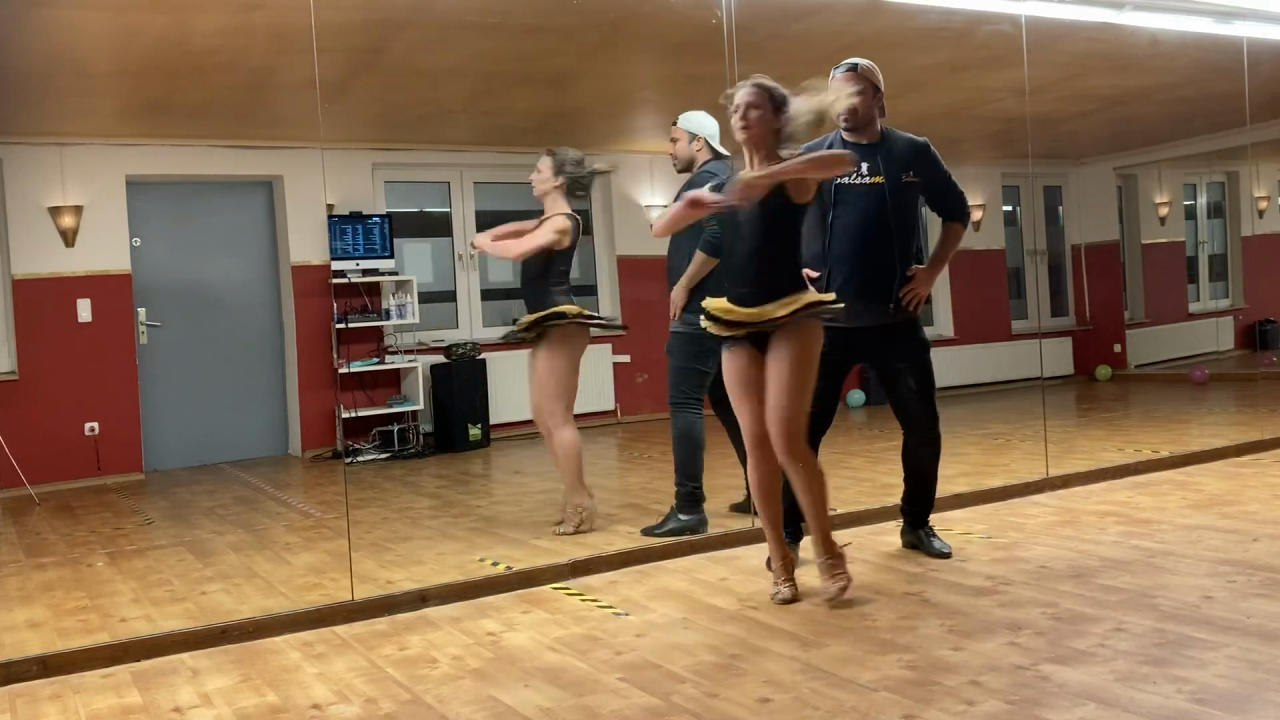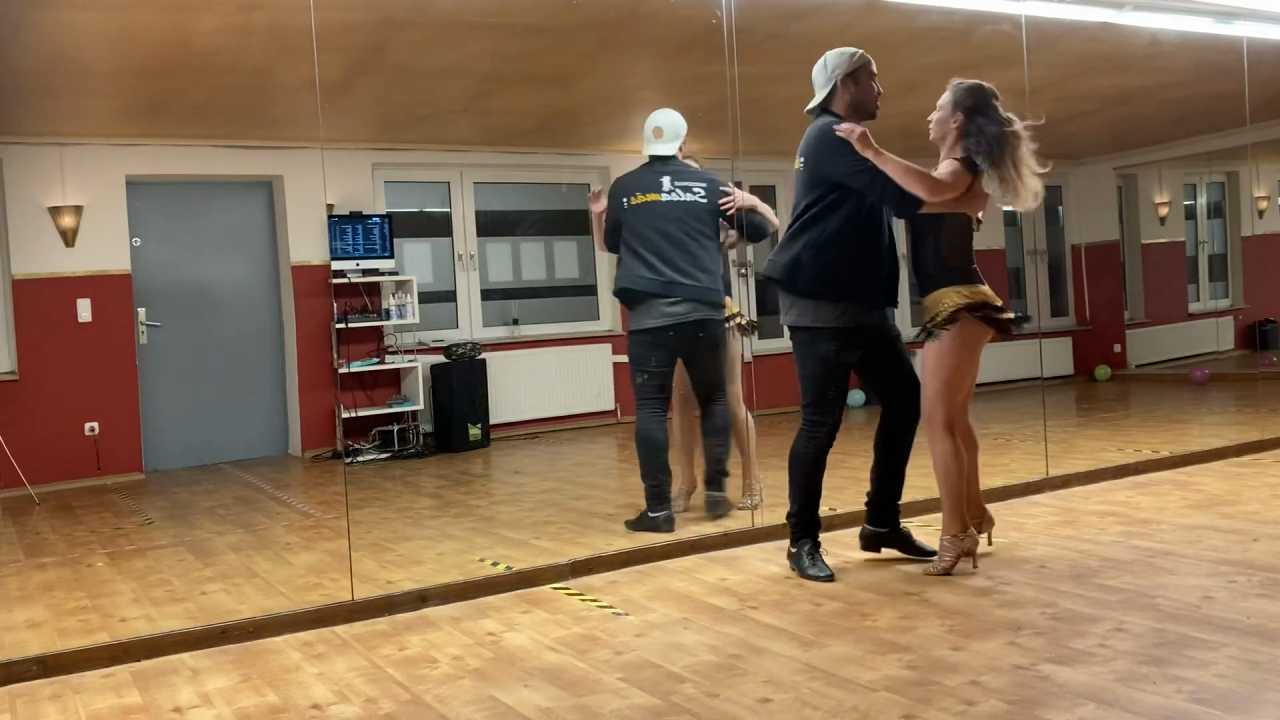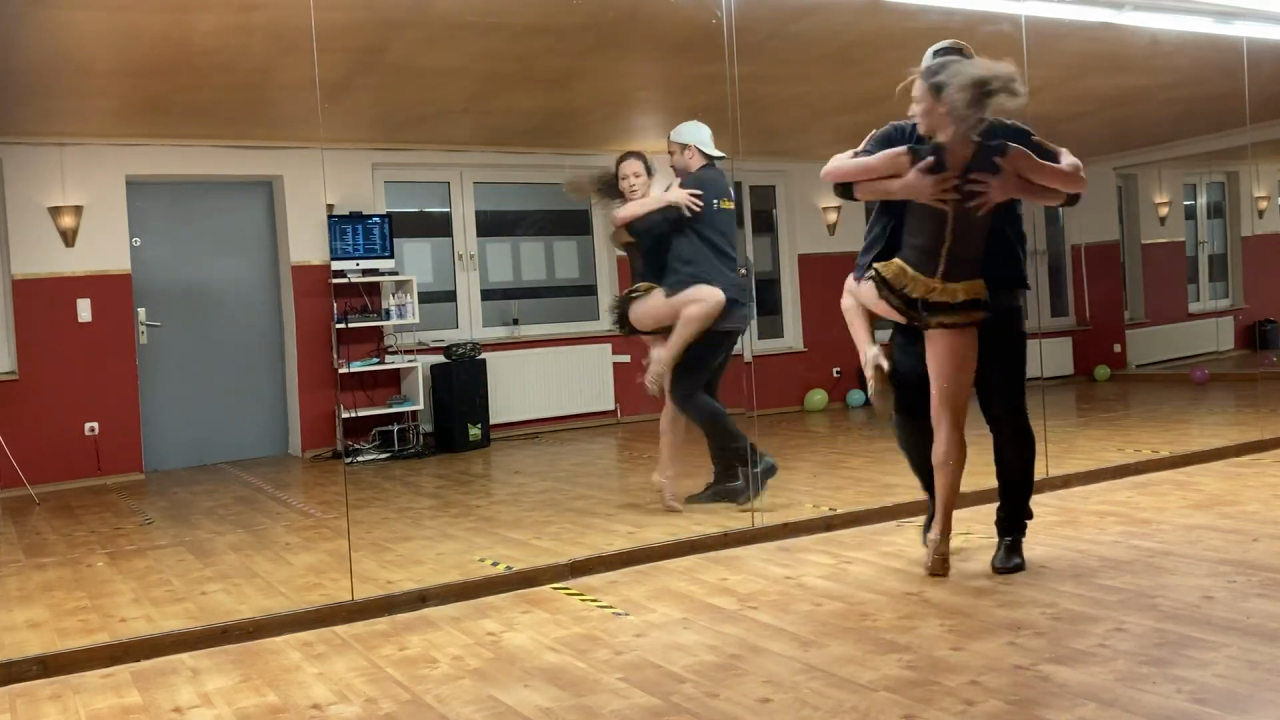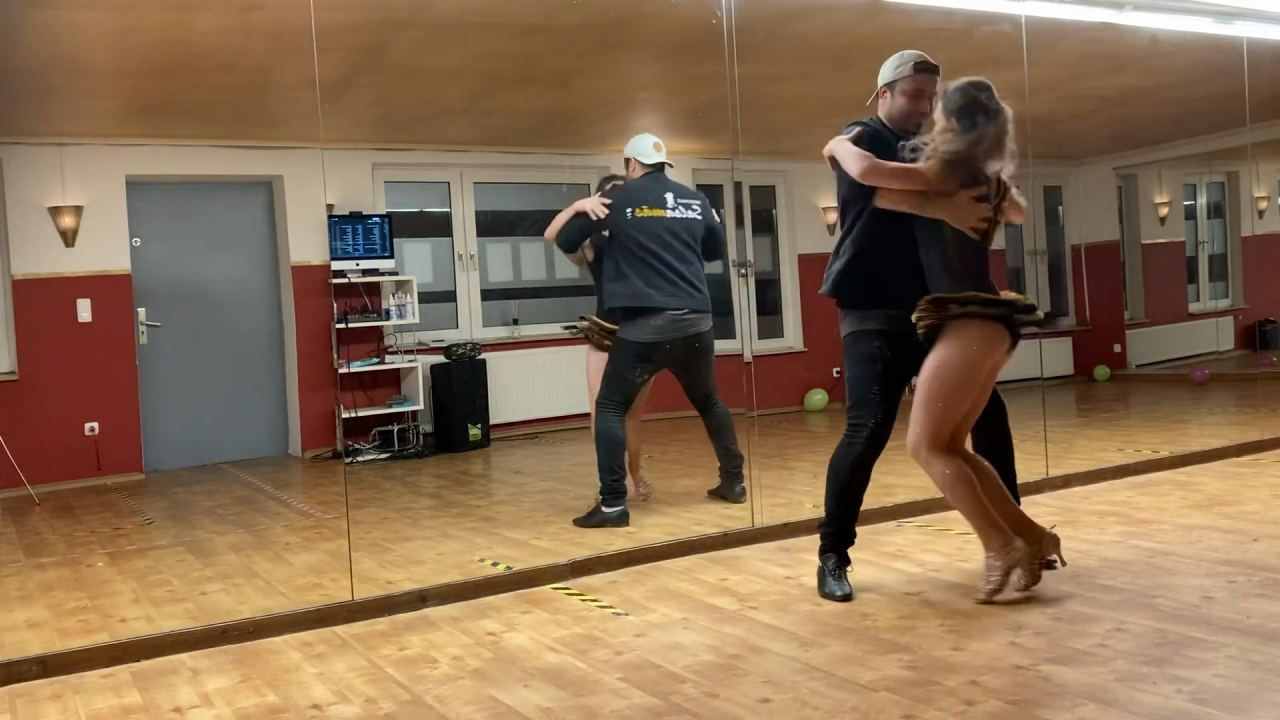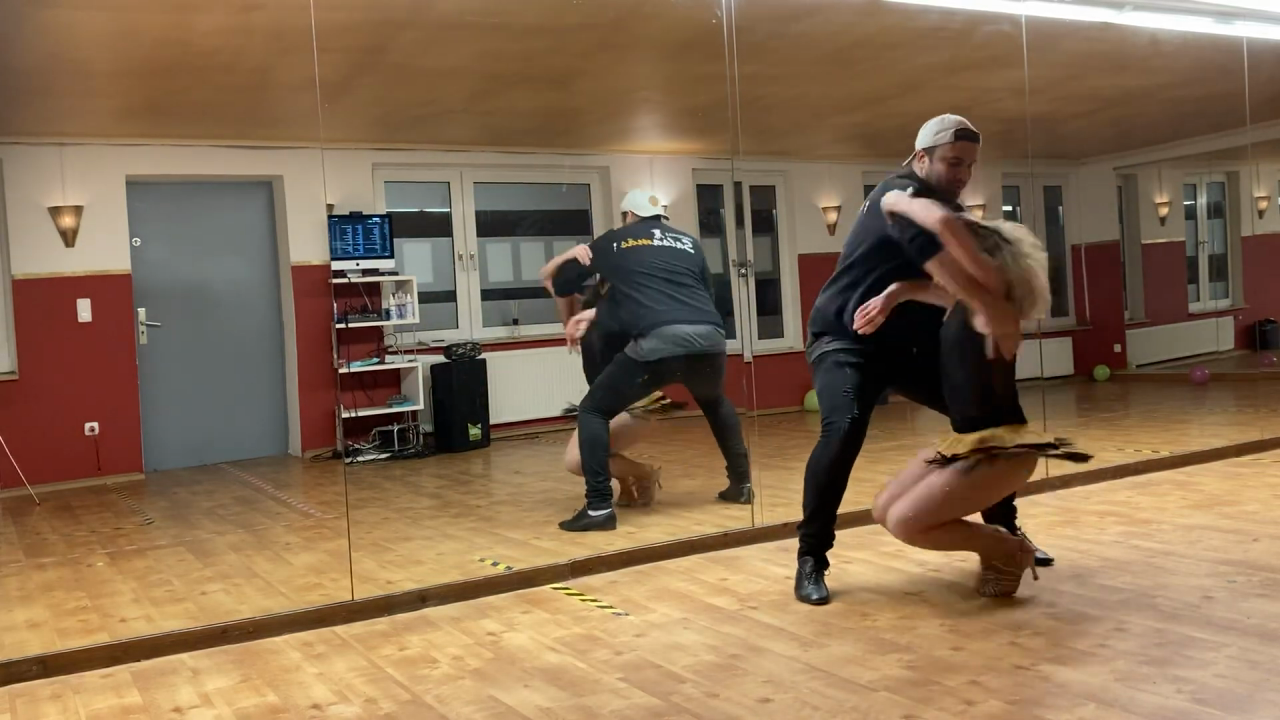
dt=1s
person 1, frame 1
left shoulder: (914, 153)
right shoulder: (810, 157)
left elbow: (956, 212)
left wrist: (933, 271)
left hip: (896, 315)
right hip: (828, 317)
left knee: (922, 423)
right knee: (807, 424)
left ankle: (916, 524)
right ankle: (790, 531)
person 1, frame 2
left shoulder: (842, 140)
right shoulder: (831, 138)
left elbow: (883, 199)
right elbow: (900, 196)
right wrist: (964, 199)
left hip: (861, 304)
right hip: (823, 304)
left knee: (903, 402)
right knee: (822, 419)
left ankle: (883, 523)
right ankle: (803, 539)
person 1, frame 3
left shoulder: (1003, 136)
right shoulder: (900, 137)
left elbow: (1068, 180)
right elbow: (846, 180)
left wrist: (1013, 187)
right wrist: (904, 188)
left hip: (994, 302)
left knee: (1008, 416)
right knee: (910, 408)
left ankle: (1011, 532)
right ankle: (938, 502)
person 1, frame 4
right shoulder: (861, 140)
left elbow: (985, 198)
right elbow: (862, 171)
left wrist: (989, 207)
right wrist: (948, 209)
right hip: (875, 317)
left knee: (989, 417)
right knee: (868, 429)
right ankle: (831, 556)
person 1, frame 5
left shoulder: (944, 209)
right shoulder: (901, 193)
right elbow: (932, 252)
left wrist: (1004, 316)
right wrist: (997, 315)
left hip: (911, 340)
right hip: (845, 339)
right knee: (844, 432)
left ankle: (1002, 531)
right ankle: (810, 560)
person 2, frame 1
left shoulder: (798, 173)
right shoulder: (722, 186)
left elbow: (840, 160)
right elbow: (663, 225)
left wrist: (768, 168)
right wrist: (687, 203)
left hip: (794, 316)
right hip: (740, 323)
left knee: (787, 440)
right knee: (757, 444)
left ankle: (829, 554)
right ankle: (780, 558)
person 2, frame 2
left shoulder: (956, 169)
right shoulder: (966, 172)
left elbow: (930, 188)
left wrist: (868, 146)
left hip: (959, 306)
right hip: (951, 307)
left knee: (940, 419)
right knee: (951, 420)
left ankle: (955, 530)
right ankle: (974, 514)
person 2, frame 3
left shoulder: (913, 158)
right shoulder: (1000, 155)
left elbow: (831, 173)
right elbow: (1073, 182)
left wrist: (852, 158)
right wrist: (1066, 159)
left hip: (904, 287)
right hip: (958, 300)
left knee: (855, 288)
right knee: (949, 418)
left ankle: (869, 351)
right ankle: (939, 536)
person 2, frame 4
left shoulder: (947, 174)
right shoulder: (990, 181)
left elbow: (868, 172)
right elbow: (1017, 211)
left hip: (970, 323)
right hip: (956, 326)
left knee: (925, 443)
right knee: (943, 445)
left ankle: (1003, 545)
right ankle: (1026, 535)
person 2, frame 5
left shoulder: (995, 284)
left elbow: (942, 221)
right elbow: (921, 287)
left wrist: (900, 201)
right wrist: (891, 293)
left hip: (1001, 449)
right hip: (963, 443)
left knee: (904, 523)
right knee: (884, 510)
left ankle: (1008, 548)
right ankle: (1002, 551)
person 3, frame 1
left shoulder: (708, 179)
right shoulder: (724, 178)
left elbow: (717, 236)
left wrist: (682, 285)
left hip: (702, 313)
left knee: (685, 405)
right knee: (727, 402)
left ankle: (689, 509)
person 3, frame 2
left shoulder: (622, 188)
right shoulder: (705, 183)
left elbow: (612, 243)
right elbow: (760, 230)
left wrist: (598, 217)
right wrist: (743, 220)
left hip: (646, 312)
right hip: (701, 309)
left knee: (649, 407)
right knee: (712, 398)
left ankle: (658, 508)
right ankle: (716, 488)
person 3, frame 3
left shoulder: (696, 186)
right shoulder: (718, 187)
left elbow: (642, 225)
left wrist: (626, 227)
right hip: (724, 305)
left knee: (686, 391)
right knee: (698, 389)
left ankle: (750, 460)
right ankle: (727, 478)
person 3, frame 4
left shoulder: (617, 199)
right shoulder: (696, 200)
left elbow: (566, 241)
right elbow: (715, 251)
left wrist: (585, 213)
left hip: (646, 324)
right hip: (695, 320)
left knee: (610, 408)
right knee: (708, 401)
left ankle: (612, 504)
right ankle: (733, 481)
person 3, frame 5
left shoulder: (612, 241)
right shoulder: (688, 243)
left elbow: (564, 281)
left hip: (658, 342)
right hip: (709, 339)
left knee: (593, 411)
right knee: (716, 404)
left ankle: (599, 508)
right ankle: (740, 484)
person 4, frame 1
left shoulder: (562, 220)
right shoulder: (546, 218)
left elbow: (518, 251)
right elbow: (511, 233)
left wrist: (484, 241)
right wrist: (490, 236)
left hip: (555, 323)
right hip: (559, 323)
left knee: (553, 417)
right knee: (548, 417)
left ankle: (582, 503)
right ankle: (579, 503)
person 4, frame 2
left shoulder: (723, 220)
left elbow: (773, 224)
left wrist: (750, 199)
left hip: (720, 318)
left knee: (733, 404)
right knee: (683, 406)
left ankle: (752, 483)
right ankle: (686, 484)
person 4, frame 3
left shoulder: (658, 213)
right shoulder: (628, 212)
right elbow: (622, 216)
right wrist: (668, 198)
left hip: (664, 310)
right hip: (645, 304)
right knee: (712, 297)
left ankle: (665, 476)
right ankle: (664, 360)
person 4, frame 4
right shoulder: (592, 242)
right elbow: (552, 234)
right wrist: (577, 207)
right hip: (604, 335)
left knee: (627, 415)
left ankle: (636, 472)
right ankle: (626, 468)
person 4, frame 5
right shoulder: (580, 310)
right elbow: (550, 279)
right wrist: (570, 255)
left hip: (633, 403)
left ankle: (641, 473)
right ankle: (634, 475)
